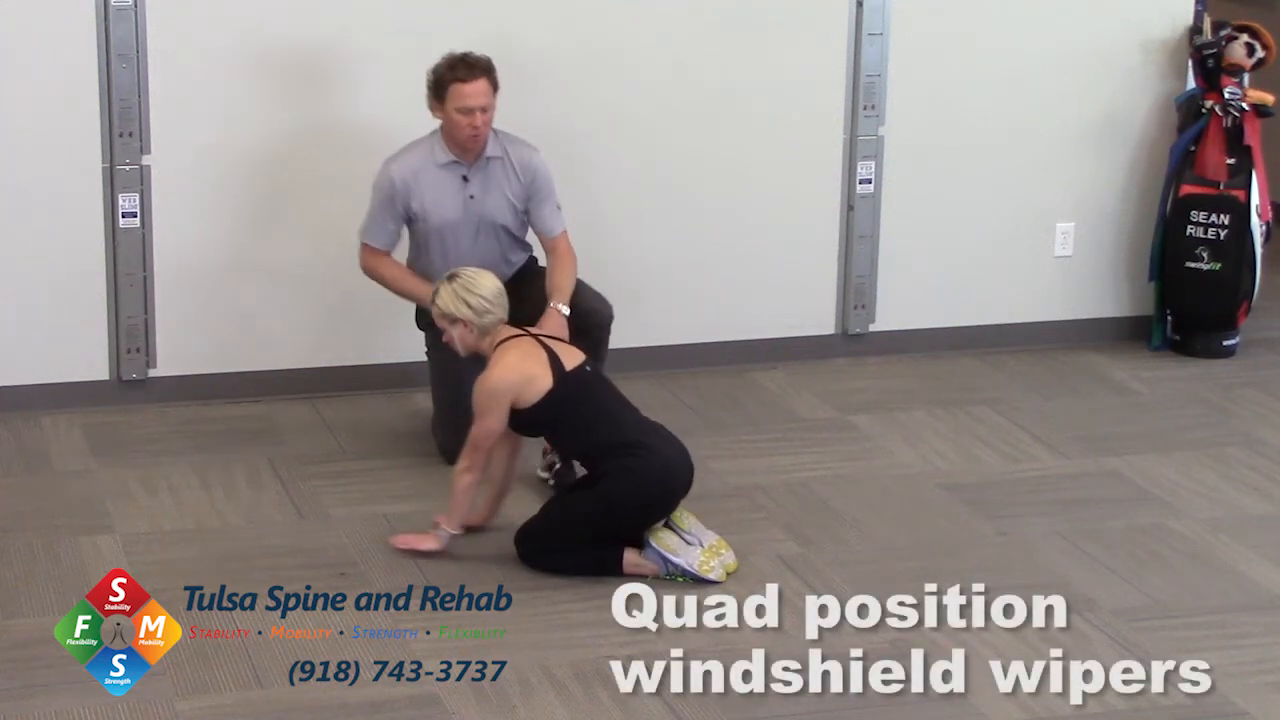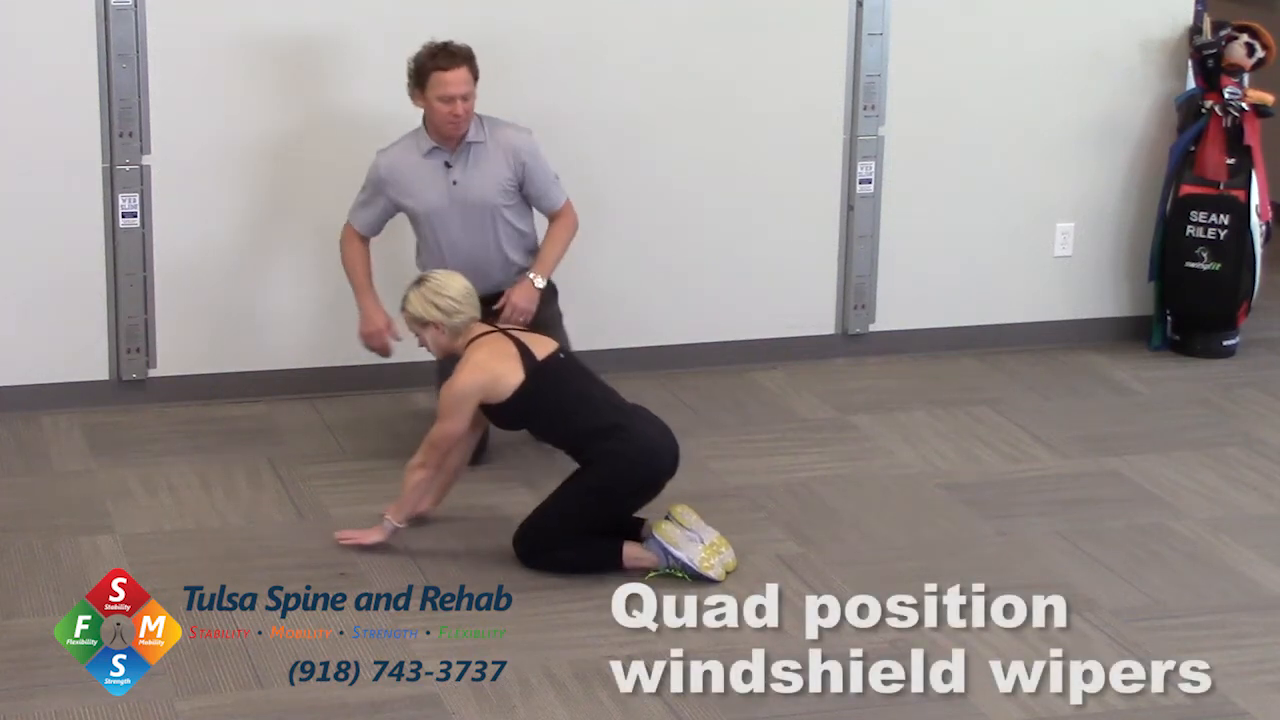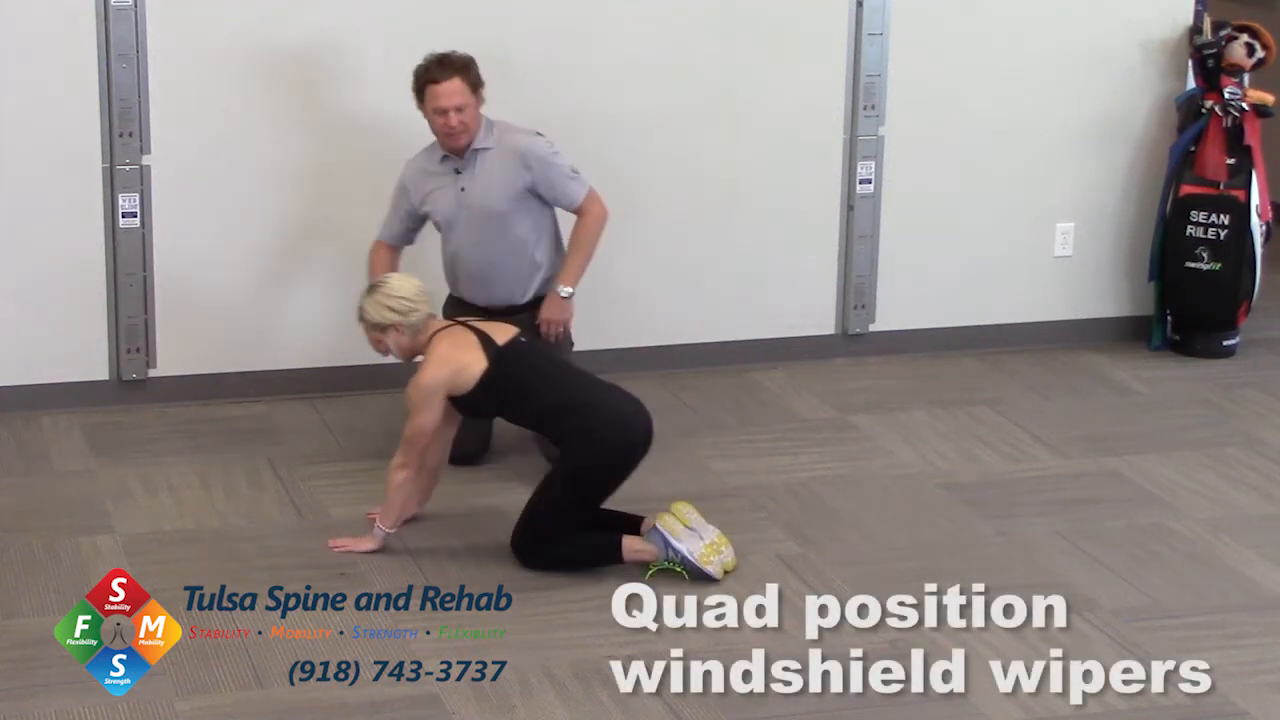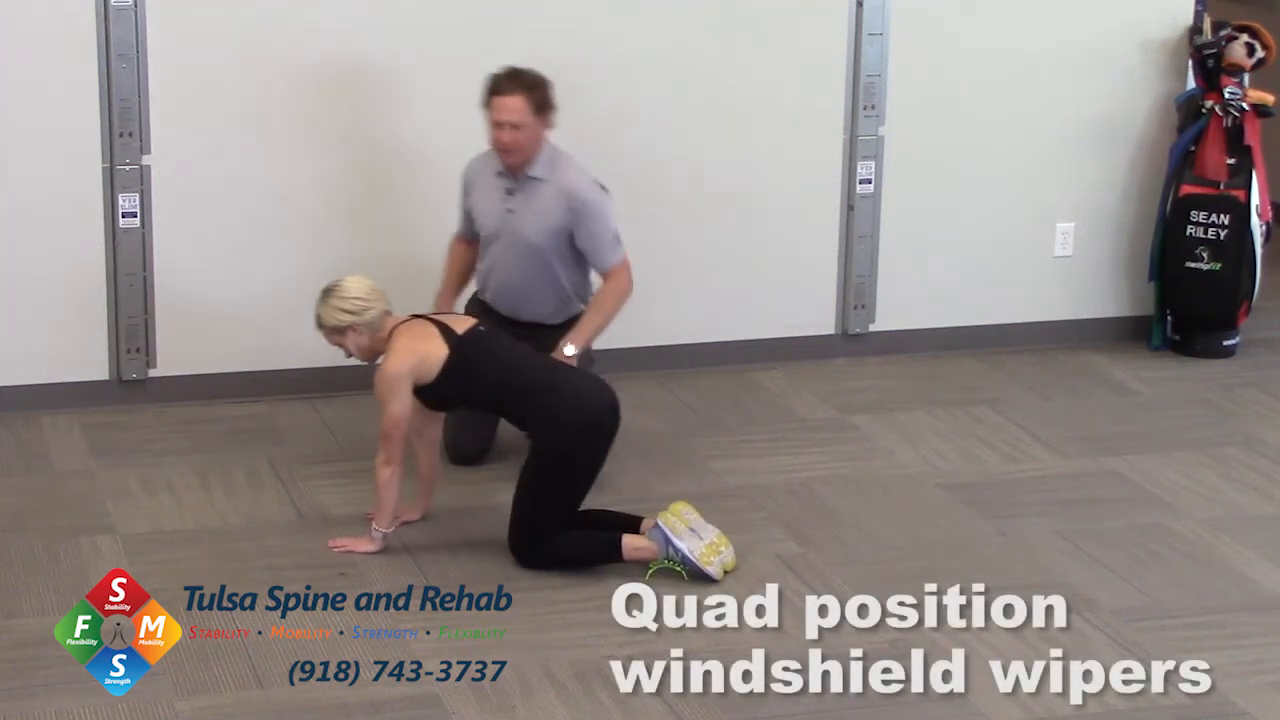
dt=0.3s
person 1, frame 1
left shoulder: (524, 161)
right shoulder: (402, 173)
left elbow: (559, 249)
right elbow: (373, 257)
left wrist: (558, 311)
left hip: (516, 282)
left knee: (594, 313)
right knee: (459, 447)
right ankle: (455, 395)
person 1, frame 2
left shoulder: (514, 144)
right shoulder: (391, 165)
left elbow: (565, 217)
right elbow: (354, 237)
left wrist: (533, 282)
right wrist: (370, 308)
left hip: (519, 294)
person 1, frame 3
left shoulder: (525, 150)
right shoulder: (417, 173)
left elbow: (593, 211)
right elbow: (387, 245)
left wrist: (563, 291)
left hip: (534, 313)
right hip: (468, 315)
right knee: (463, 450)
person 1, frame 4
left shoulder: (576, 190)
right shoulder: (477, 173)
left elbow: (619, 280)
left wrist: (570, 350)
right wrist: (441, 306)
left hip: (557, 332)
right hip: (489, 319)
right knee: (463, 449)
person 2, frame 1
left shoulder: (498, 378)
right shoulder: (534, 342)
left elbow: (471, 465)
right elbow: (505, 445)
left wrist: (443, 531)
right wrist: (485, 513)
left hip: (645, 477)
right hip: (666, 459)
left knee: (534, 545)
right knee: (562, 520)
left ankle: (658, 559)
right ankle: (663, 531)
person 2, frame 2
left shoulder: (470, 377)
right shoulder: (507, 339)
left elbow: (426, 462)
right elbow: (465, 439)
left wrist: (387, 526)
right wrist: (428, 502)
left hip: (631, 459)
right hip: (652, 442)
left knee: (533, 546)
right knee: (566, 520)
left ankle: (659, 553)
right ankle: (661, 529)
person 2, frame 3
left shoulder: (432, 373)
right shoulder: (468, 331)
left elbow: (406, 462)
right elbow: (442, 433)
left wrist: (379, 533)
right wrist: (415, 503)
left hip: (604, 434)
right hip: (625, 417)
left knee: (532, 546)
right knee: (560, 519)
left ankle: (659, 547)
right ankle: (662, 526)
person 2, frame 4
left shoulder: (395, 365)
right shoulder: (428, 328)
left elbow: (389, 459)
right elbow: (427, 429)
left wrist: (377, 533)
right wrist: (421, 504)
left hip: (569, 417)
right hip: (591, 401)
left knee: (529, 546)
right knee: (550, 521)
left ankle: (660, 545)
right ankle: (660, 524)
